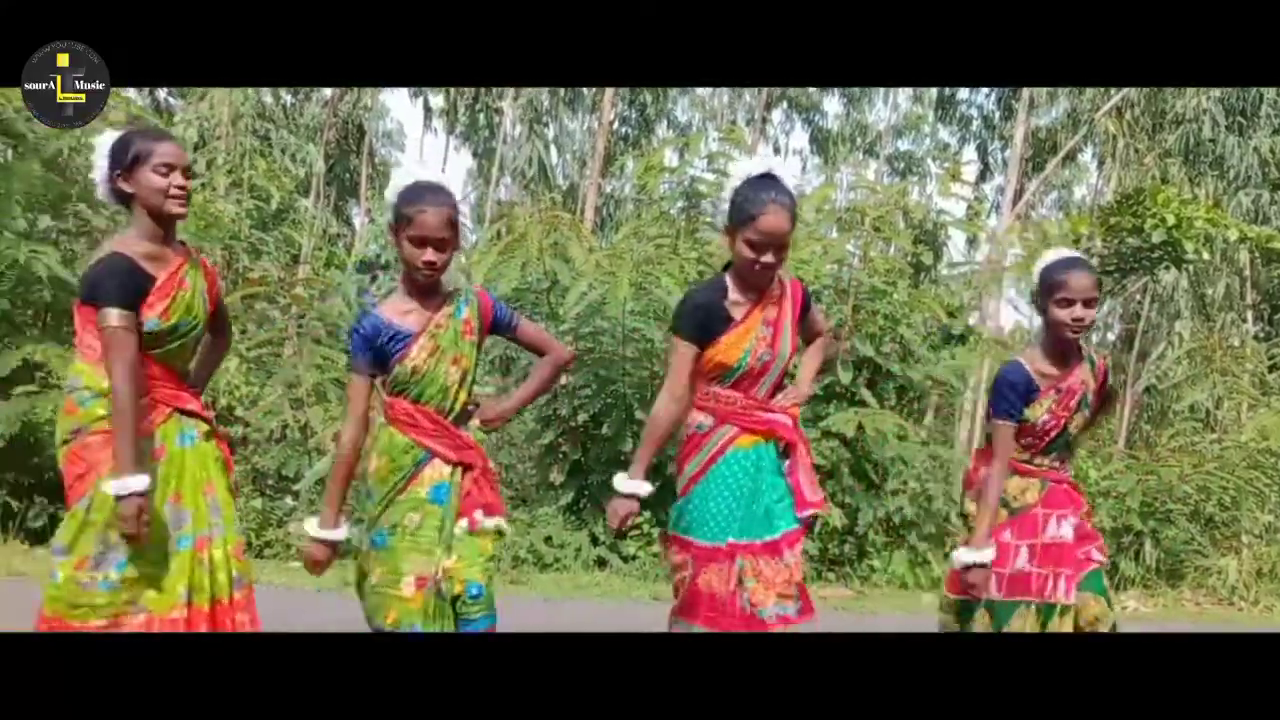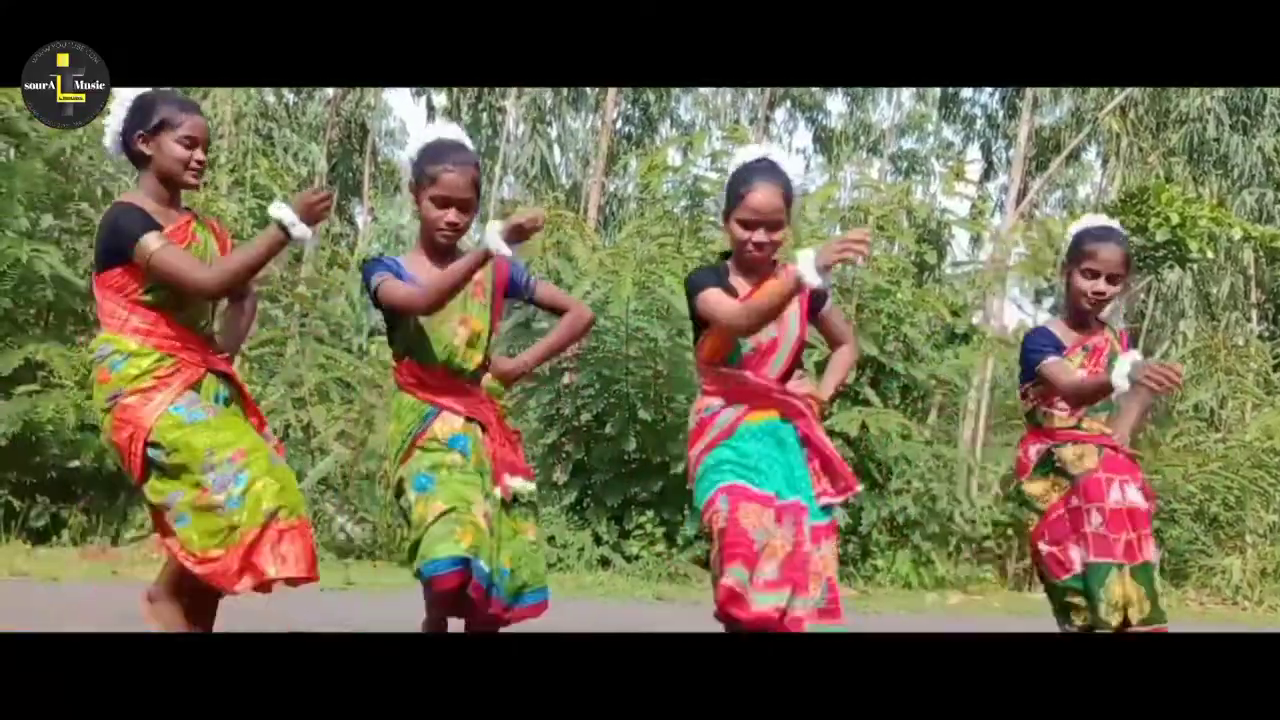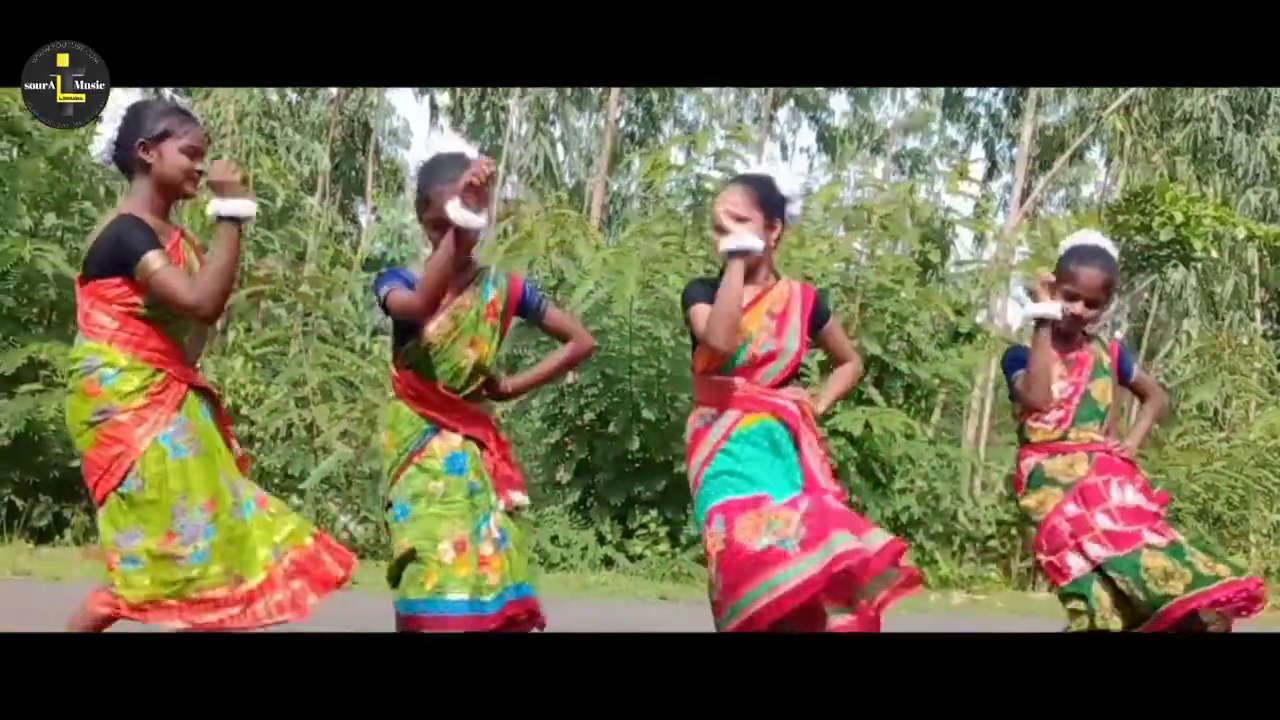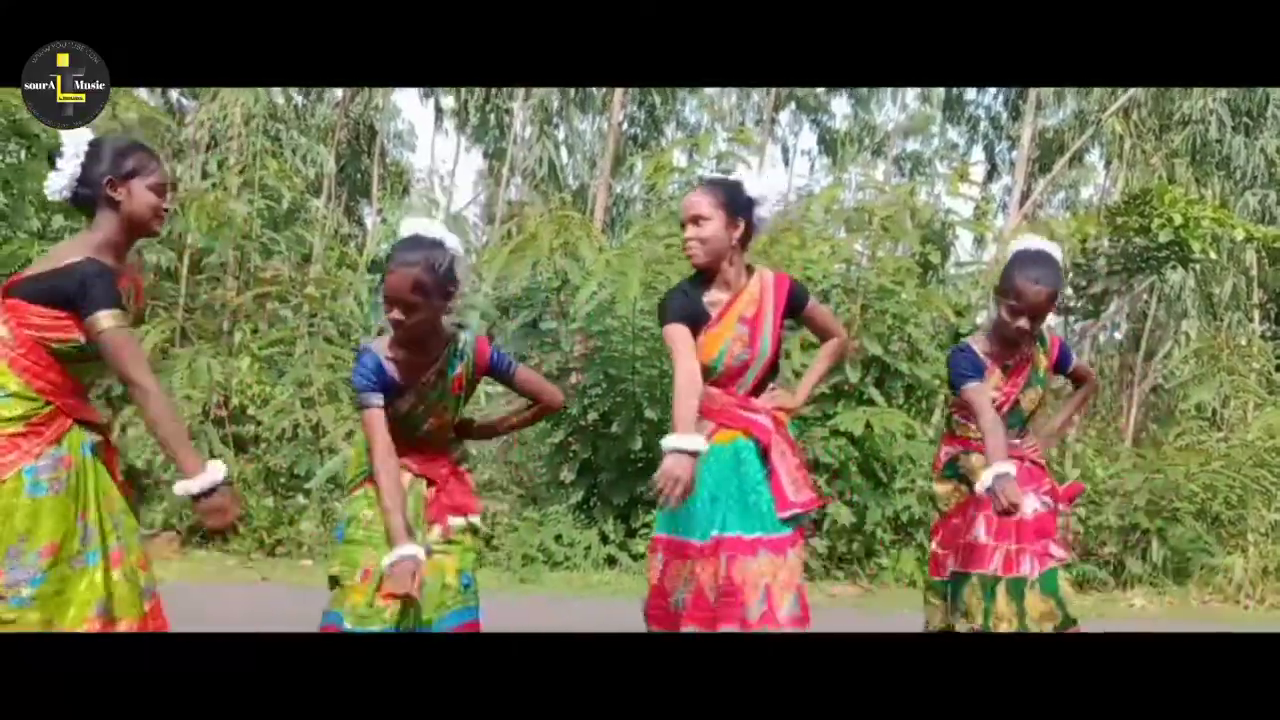
dt=0.3s
person 1, frame 1
left shoulder: (196, 267)
right shoulder: (116, 270)
left elbow: (220, 329)
right elbow: (124, 375)
right wrist: (128, 479)
left hip: (176, 425)
right hip: (110, 424)
left knee: (200, 555)
right knee: (100, 568)
person 1, frame 2
left shoulder: (201, 227)
right shoulder: (125, 221)
left elbow: (240, 295)
right elbow: (204, 283)
left wrist: (224, 351)
right wrist: (287, 223)
left hip: (200, 386)
right hip: (145, 387)
right knee: (250, 486)
right ankle: (163, 595)
person 1, frame 3
left shoulder: (169, 233)
right shoulder: (124, 231)
left elbow: (194, 321)
right elbow: (201, 304)
left wrist: (187, 371)
right wrist: (229, 215)
left hip: (168, 400)
right hip: (125, 404)
left knee: (201, 534)
right knee: (164, 541)
right ankle: (88, 624)
person 1, frame 4
left shoulder: (115, 272)
right shoulder: (88, 276)
right elbow: (140, 382)
right wrist: (200, 477)
left hip: (56, 429)
left knee: (96, 553)
person 2, frame 1
left shoulder: (477, 307)
right shoulder: (374, 325)
left elbow: (558, 353)
right elbow: (354, 426)
left wrist: (506, 407)
right wrist: (327, 521)
left hip: (463, 472)
right hip: (403, 470)
left knee: (466, 594)
right knee: (400, 600)
person 2, frame 2
left shoulder: (496, 271)
right shoulder: (387, 272)
left elbow: (580, 313)
right elbow: (420, 301)
left wrist: (518, 364)
right wrist: (493, 242)
left hip: (483, 431)
right hip: (426, 431)
left knee: (492, 570)
right knee: (449, 567)
right ankle: (437, 617)
person 2, frame 3
left shoulder: (502, 284)
right shoulder: (398, 281)
left elbow: (580, 342)
right elbow: (418, 307)
left wrist: (513, 386)
right wrist: (458, 219)
left hip: (479, 446)
right hip: (422, 446)
left knee: (493, 577)
right knee: (433, 576)
person 2, frame 4
left shoulder: (473, 351)
right shoulder: (372, 363)
left elbow: (553, 400)
right elbow: (384, 456)
left wrist: (481, 430)
right wrist: (402, 550)
left hip: (442, 483)
right hip: (382, 484)
left knee: (448, 596)
right knee: (365, 596)
person 3, frame 1
left shoulder: (793, 295)
right shoulder: (700, 304)
left elbow: (822, 338)
right elbow: (673, 397)
left wrist: (800, 389)
right wrist: (633, 481)
left hip: (768, 455)
right hip: (713, 453)
left knee: (772, 583)
right knee: (709, 576)
person 3, frame 2
left shoulder: (803, 286)
right shoulder: (705, 282)
left elbow: (846, 343)
right elbow: (738, 322)
left wrist: (822, 390)
right wrist: (810, 267)
left hip: (787, 439)
right hip: (729, 437)
left knee: (803, 566)
right knee: (744, 527)
person 3, frame 3
left shoulder: (803, 298)
right shoulder: (701, 294)
left elbow: (848, 362)
right elbow: (719, 341)
left wrist: (818, 402)
right wrist: (737, 253)
left hip: (783, 443)
right hip: (725, 442)
right knee: (744, 535)
person 3, frame 4
left shoulder: (779, 290)
right shoulder: (680, 302)
left elbow: (838, 337)
right elbow: (685, 375)
left wrist: (798, 395)
right wrist: (680, 448)
left hip: (760, 454)
right hip: (702, 454)
left knee: (767, 583)
right knee: (686, 575)
person 4, frame 1
left shoulder: (1094, 367)
right shoulder: (1015, 376)
right elbow: (998, 465)
left wrist: (1065, 448)
right wrist: (977, 548)
left hip: (1058, 502)
right hip: (1007, 502)
left knee: (1087, 612)
right knee: (983, 615)
person 4, frame 2
left shoulder: (1116, 339)
right shoulder: (1040, 341)
left elbow: (1144, 388)
right elbow: (1073, 390)
left wrist: (1123, 432)
right wrist: (1125, 374)
left hip: (1110, 473)
right hip: (1060, 476)
right knee: (1092, 598)
person 4, frame 3
left shoulder: (1107, 352)
right shoulder: (1020, 358)
left elbow: (1155, 396)
right elbow: (1036, 400)
left wrist: (1131, 443)
right wrist: (1044, 320)
left hip: (1111, 479)
right hip: (1058, 486)
person 4, frame 4
left shoulder: (1049, 347)
right shoulder: (967, 357)
left elbow: (1089, 381)
right elbow: (985, 417)
left wrist: (1049, 434)
right wrist: (997, 475)
left hip: (1026, 475)
right hip: (973, 476)
left knee: (1038, 594)
right knee: (976, 585)
